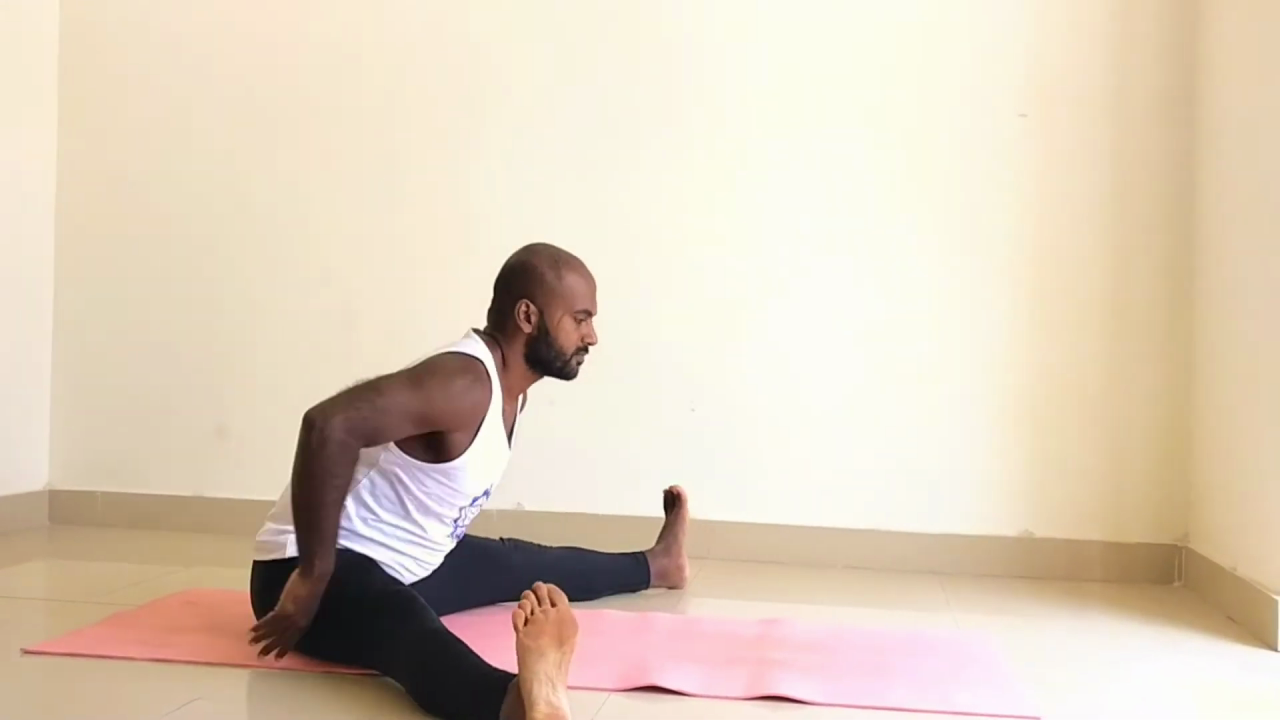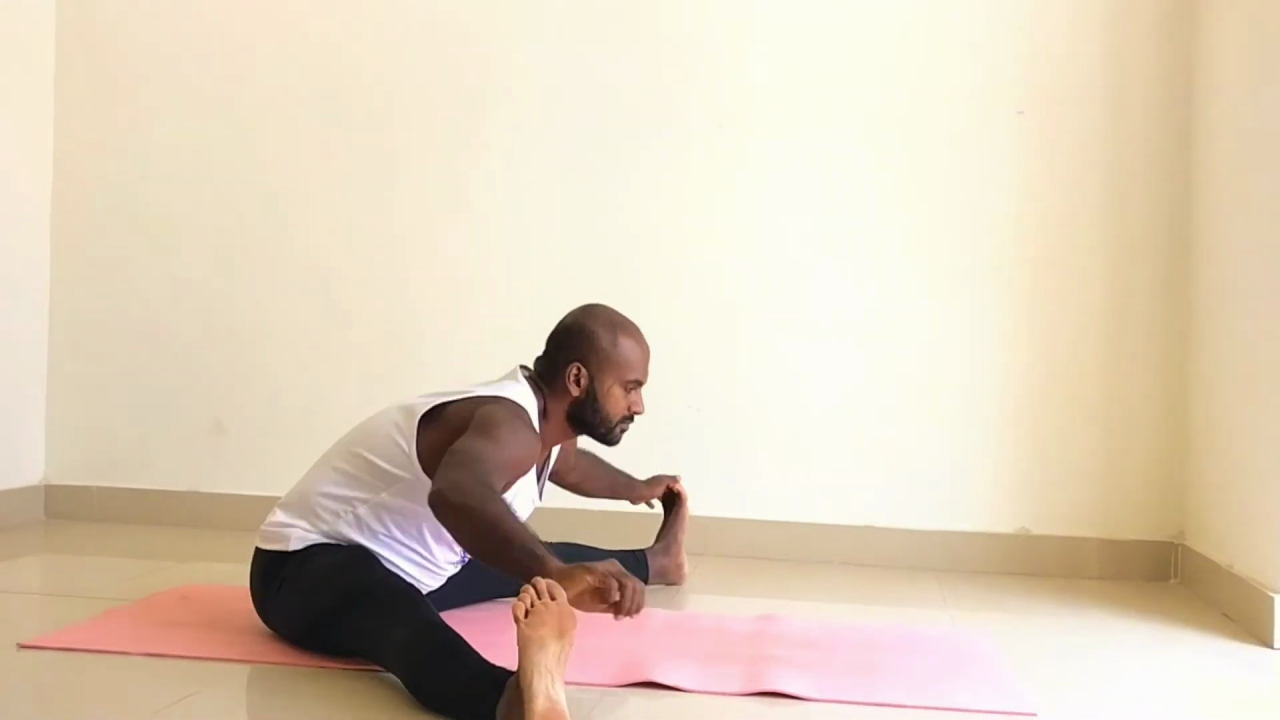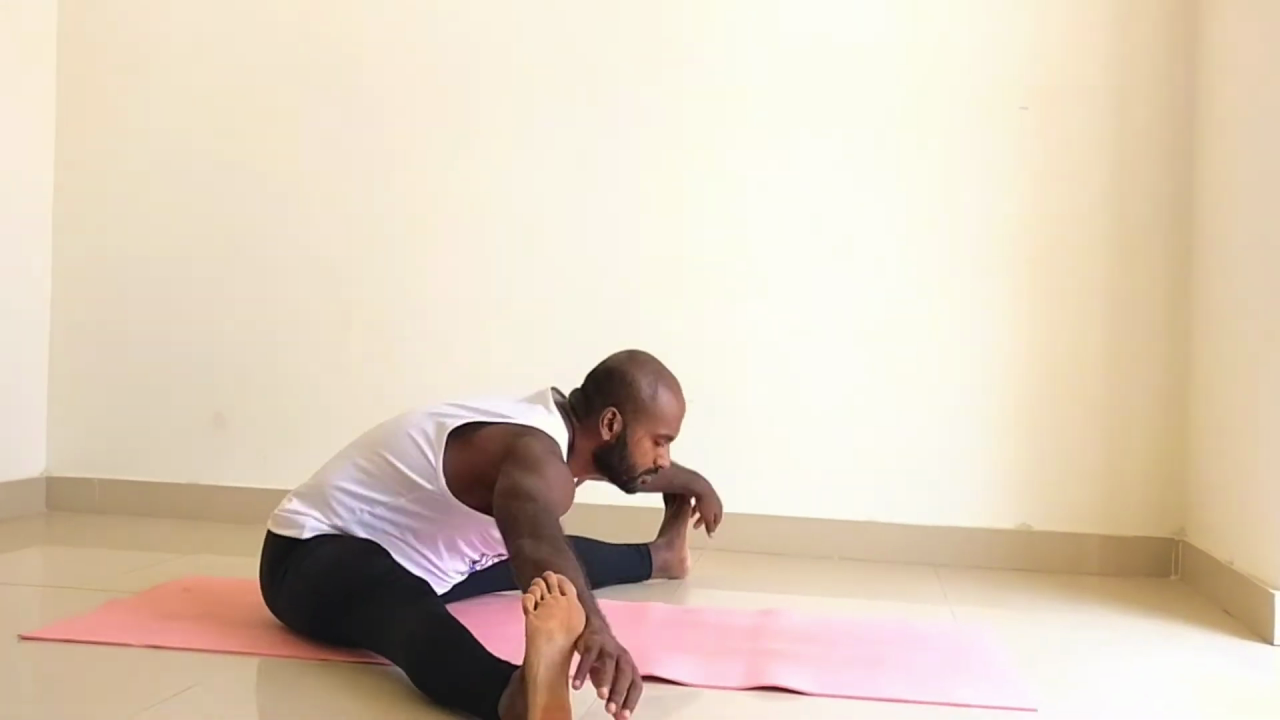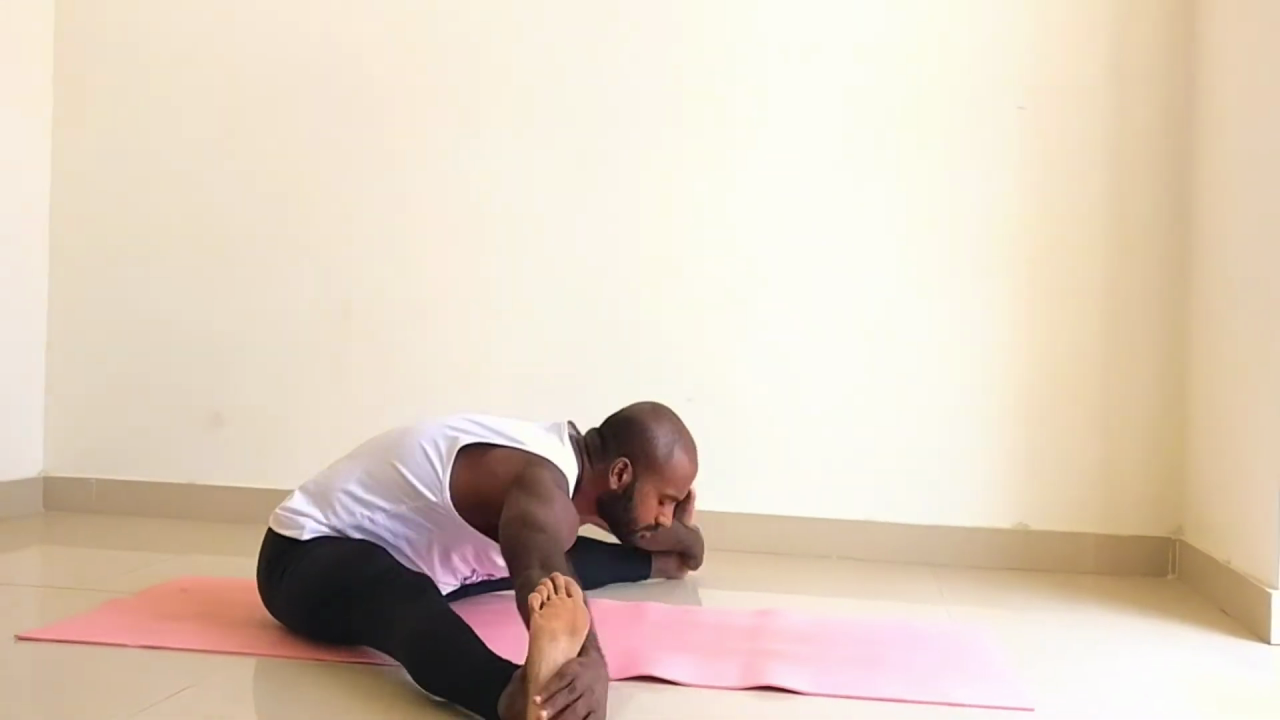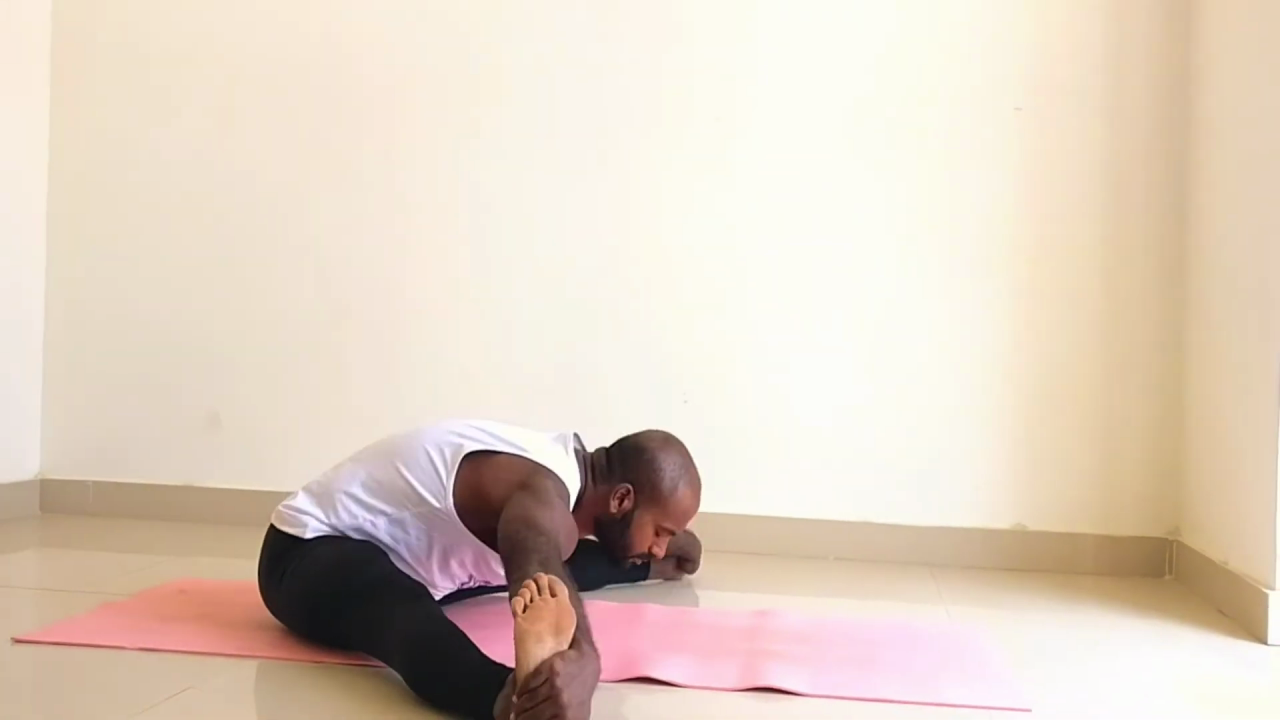
dt=0.1s
person 1, frame 1
left shoulder: (506, 380)
right shoulder: (463, 382)
right elbow: (326, 426)
right wrist: (315, 572)
left hip: (400, 564)
right hip: (312, 568)
left knee: (512, 563)
right knee: (407, 625)
left ankle: (654, 568)
person 1, frame 2
left shoulder: (541, 419)
right shoulder: (507, 425)
left elbow: (567, 463)
right elbow: (458, 496)
left wrist: (637, 488)
right wrist: (558, 572)
left hip: (396, 564)
left knee: (518, 569)
right knee: (407, 621)
left ankle: (653, 565)
person 1, frame 3
left shoulder: (568, 424)
right shoulder: (536, 455)
right elbow: (535, 550)
left wrist: (688, 483)
right wrist: (595, 629)
left hip: (391, 543)
right hip: (313, 553)
right knee: (410, 606)
left ankle: (655, 559)
person 1, frame 4
left shoulder: (571, 453)
right shoulder: (542, 484)
right elbow: (544, 581)
right wrist: (587, 663)
left hip: (375, 544)
right hip: (310, 547)
right knee: (413, 604)
left ankle: (645, 565)
person 1, frame 5
left shoulder: (578, 470)
right shoulder: (544, 494)
right elbow: (540, 590)
left wrist: (679, 542)
right wrist: (583, 663)
left hip: (374, 542)
right hip: (308, 551)
right knee: (405, 608)
